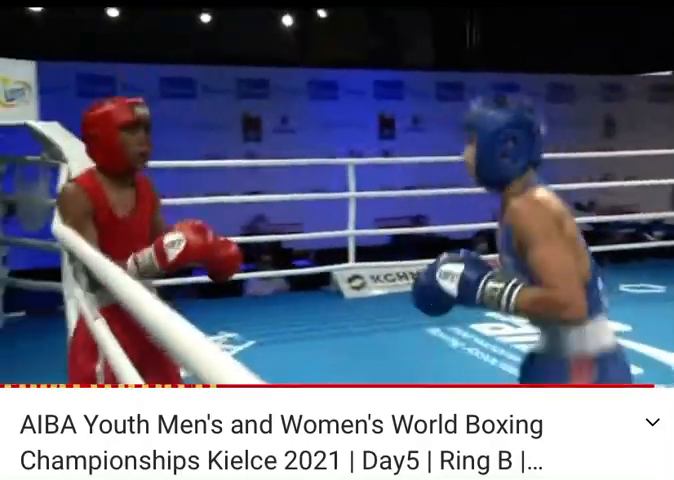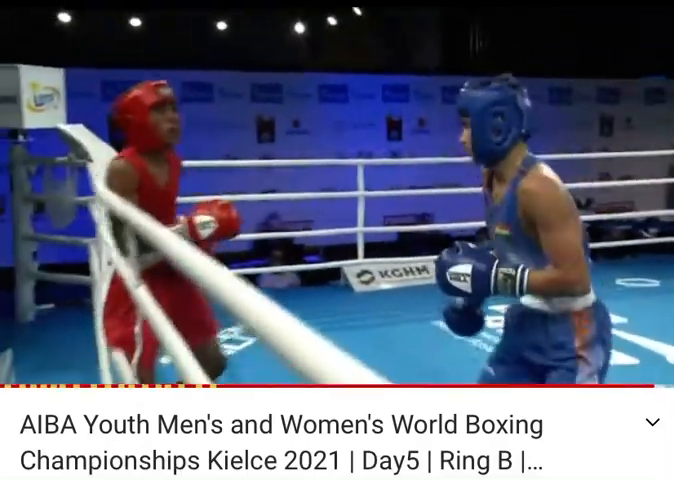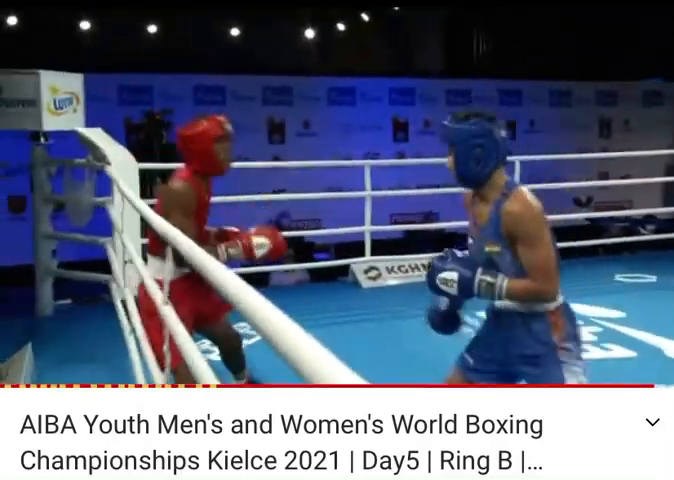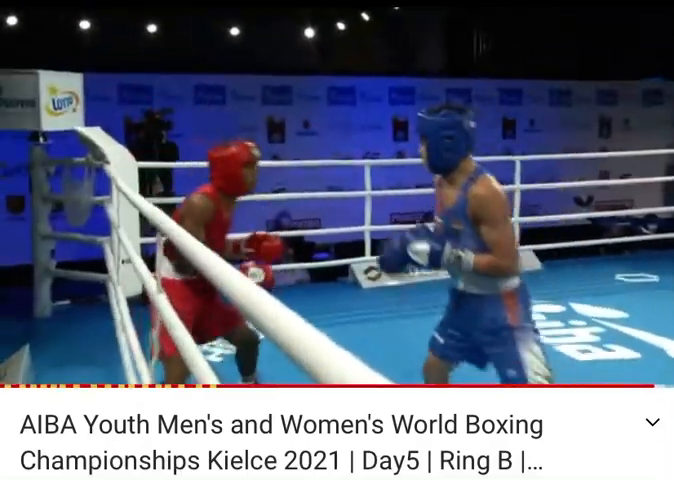
dt=0.2s
person 1, frame 1
left shoulder: (531, 207)
right shoulder: (519, 201)
left elbow: (570, 305)
left wrist: (482, 288)
right wrist: (476, 279)
left hip: (587, 371)
right hip: (561, 361)
person 1, frame 2
left shoulder: (539, 186)
right shoulder: (492, 176)
left elbow: (575, 280)
left wrist: (491, 277)
right wrist: (476, 278)
left hip: (571, 329)
right hip: (528, 319)
person 1, frame 3
left shoulder: (519, 207)
right shoulder: (472, 198)
left elbow: (546, 289)
left wrist: (474, 282)
right wrist: (455, 293)
left hip: (544, 329)
right hip: (503, 321)
person 1, frame 4
left shoulder: (484, 192)
right shoulder: (443, 182)
left elbow: (507, 264)
left wrist: (444, 255)
right wrist: (412, 244)
left hip: (500, 306)
right hip: (463, 301)
right knee: (432, 374)
person 2, frame 1
left shoulder: (145, 188)
right shoulder: (77, 195)
right elbow: (89, 274)
left wrist: (209, 250)
right wrist: (154, 258)
right hip: (105, 323)
person 2, frame 2
left shoulder: (172, 161)
right shoulder: (123, 169)
right elbow: (129, 241)
left wrist: (197, 228)
right wrist: (190, 229)
left hip: (172, 271)
left knee: (213, 361)
right knee: (142, 383)
person 2, frame 3
left shoulder: (203, 181)
right shoulder: (180, 190)
right elbow: (182, 253)
left wrist: (223, 236)
right wrist: (243, 249)
left hip: (193, 280)
right hip: (167, 287)
left knee: (230, 338)
right knee: (186, 384)
left ankle: (243, 384)
person 2, frame 4
left shoulder: (226, 200)
right shoulder: (202, 203)
right elbow: (188, 260)
left wrist: (248, 246)
right wrist: (243, 274)
left hip: (200, 286)
right hip: (175, 287)
left knee: (248, 340)
right knee: (176, 381)
